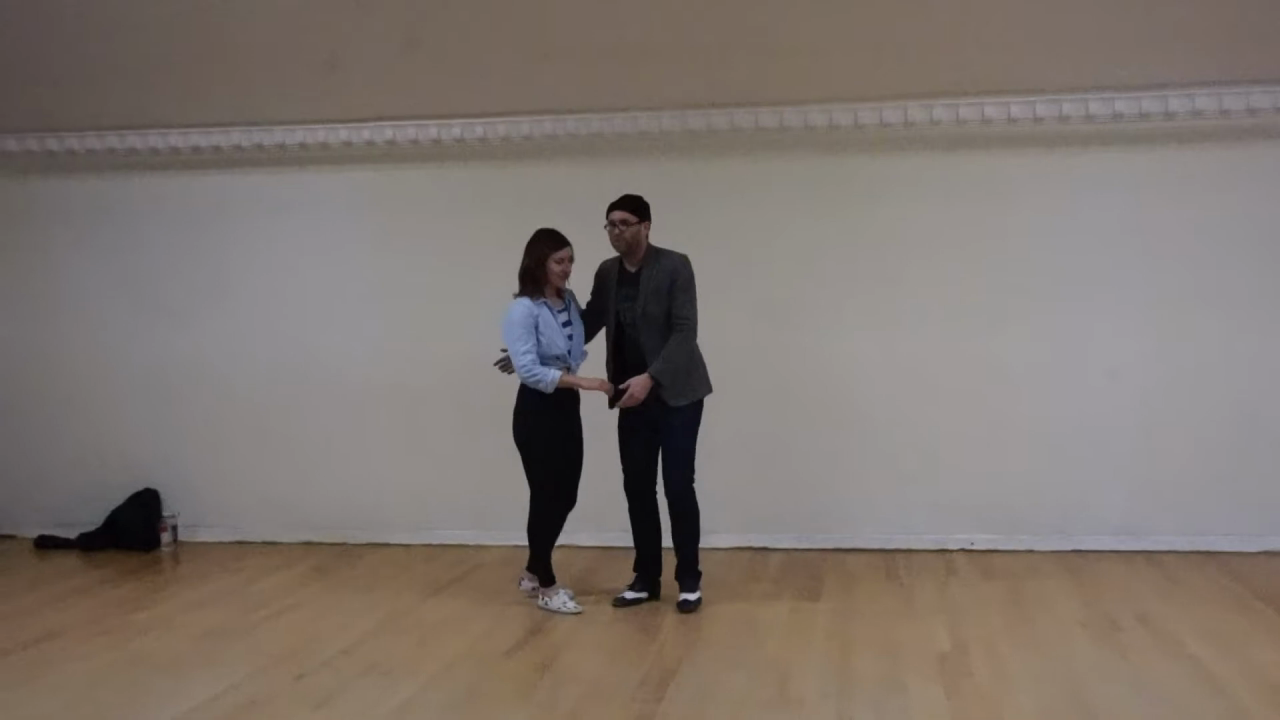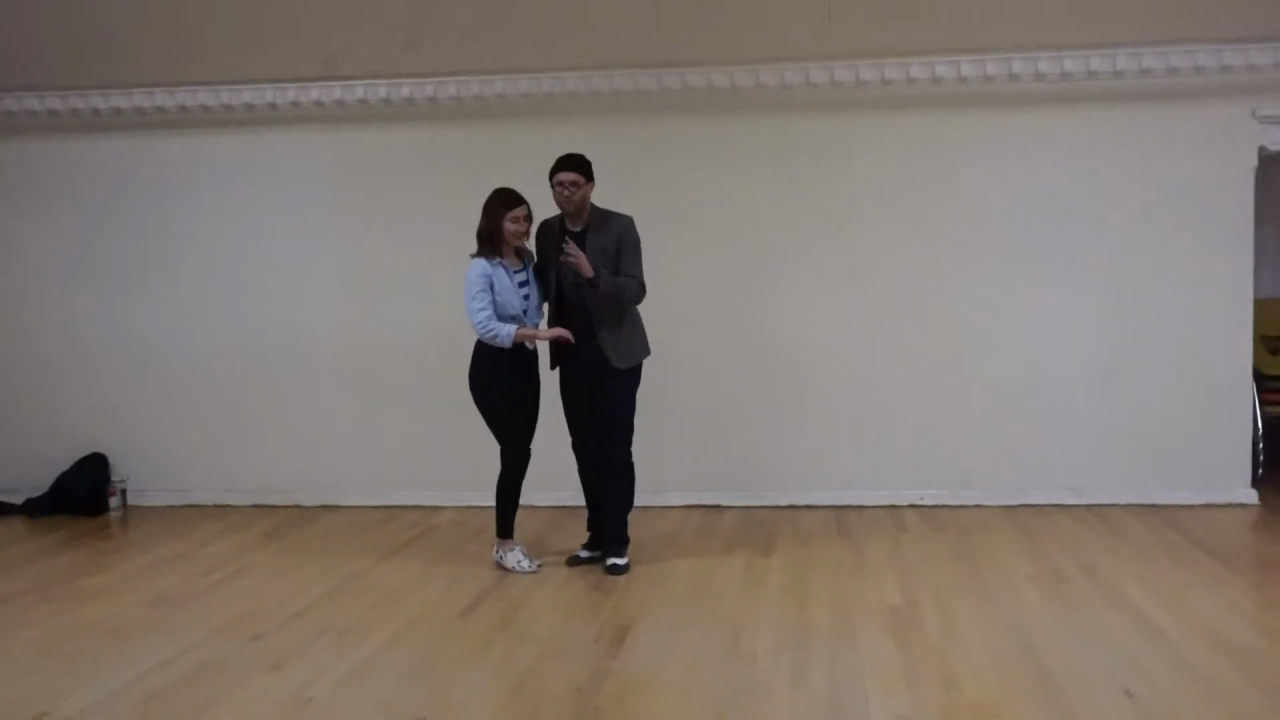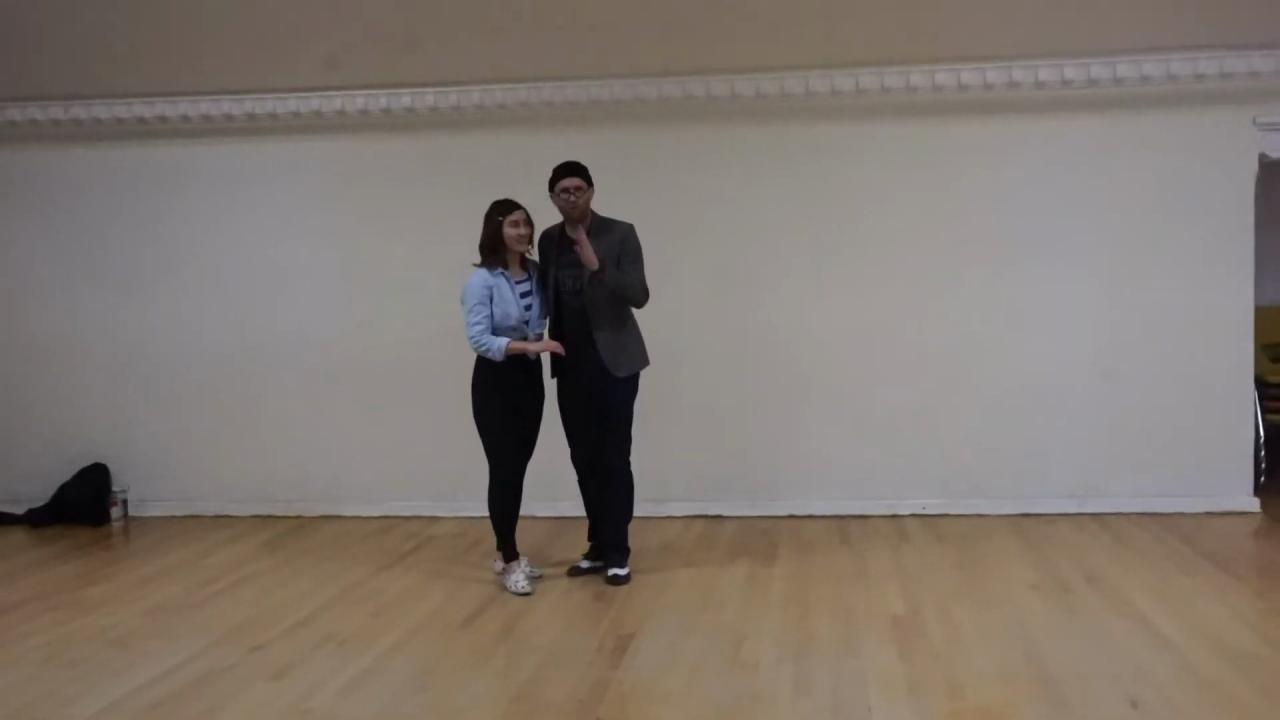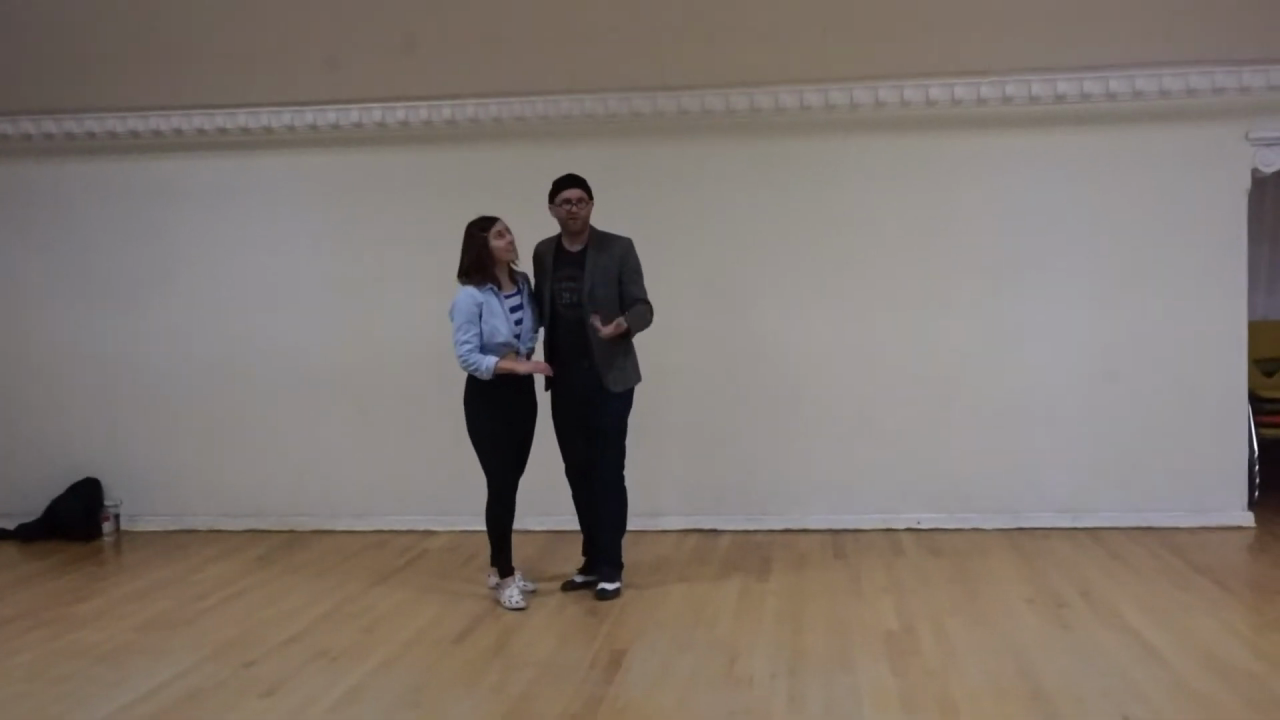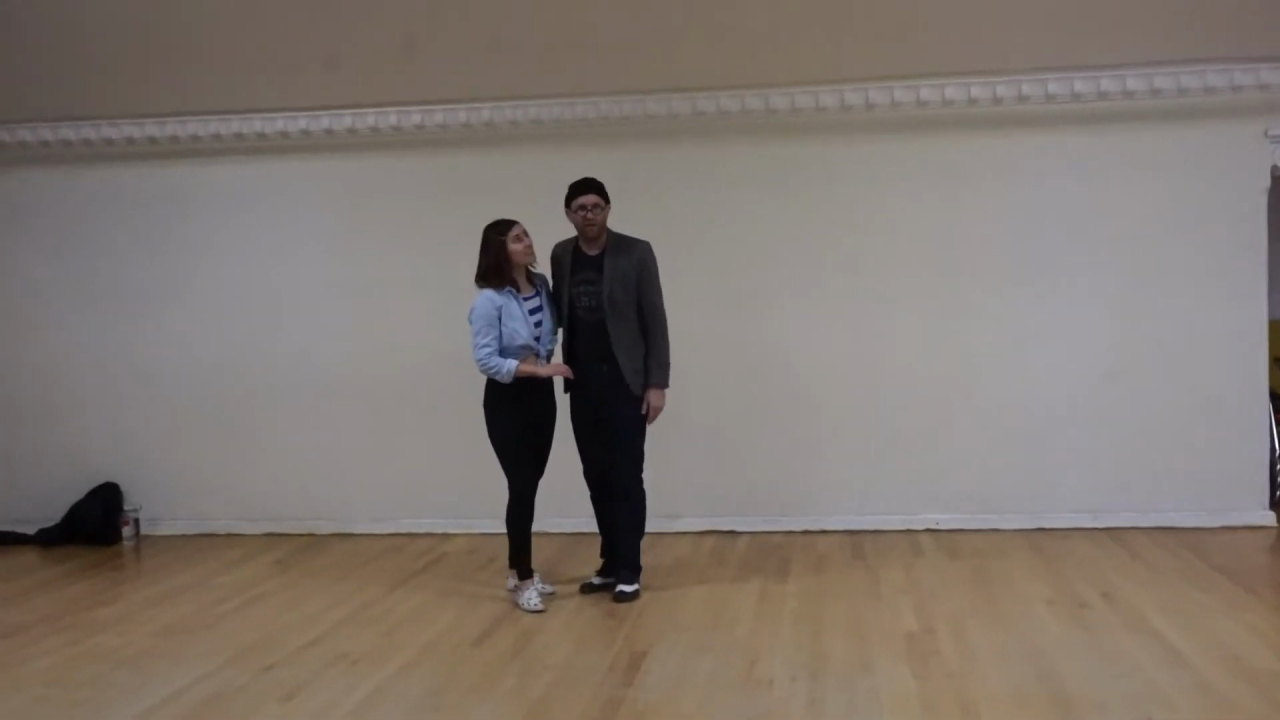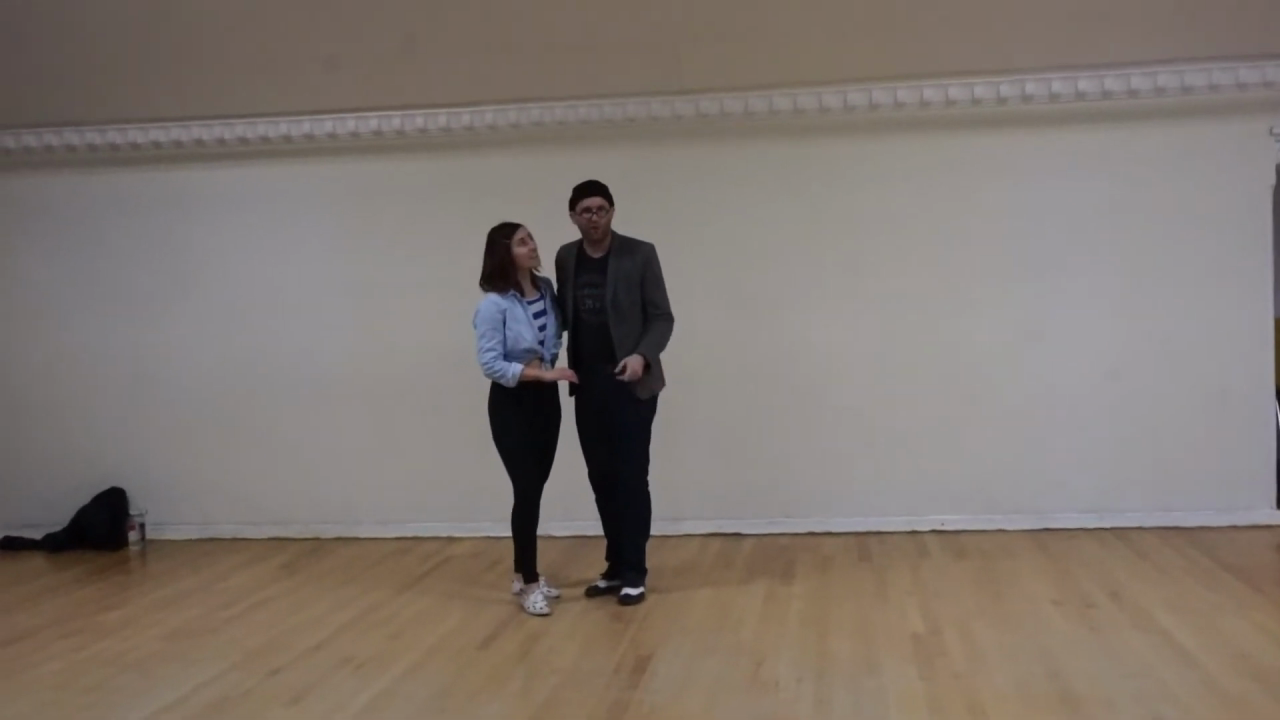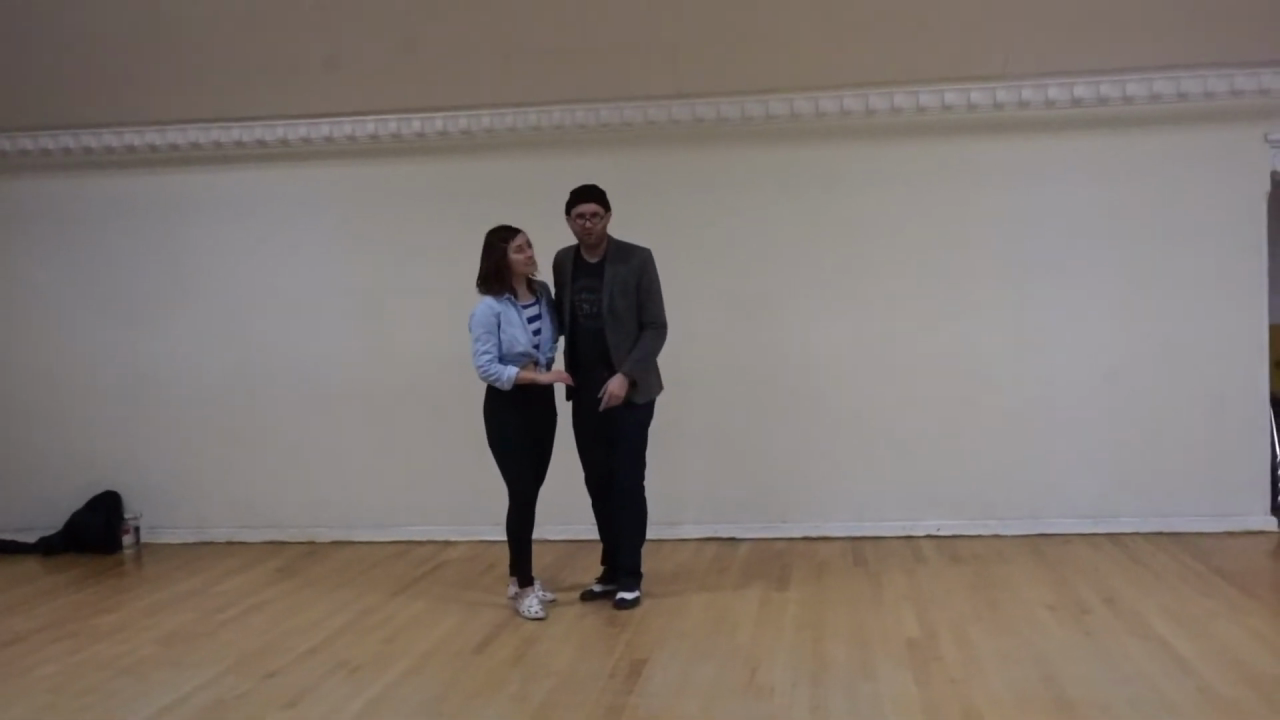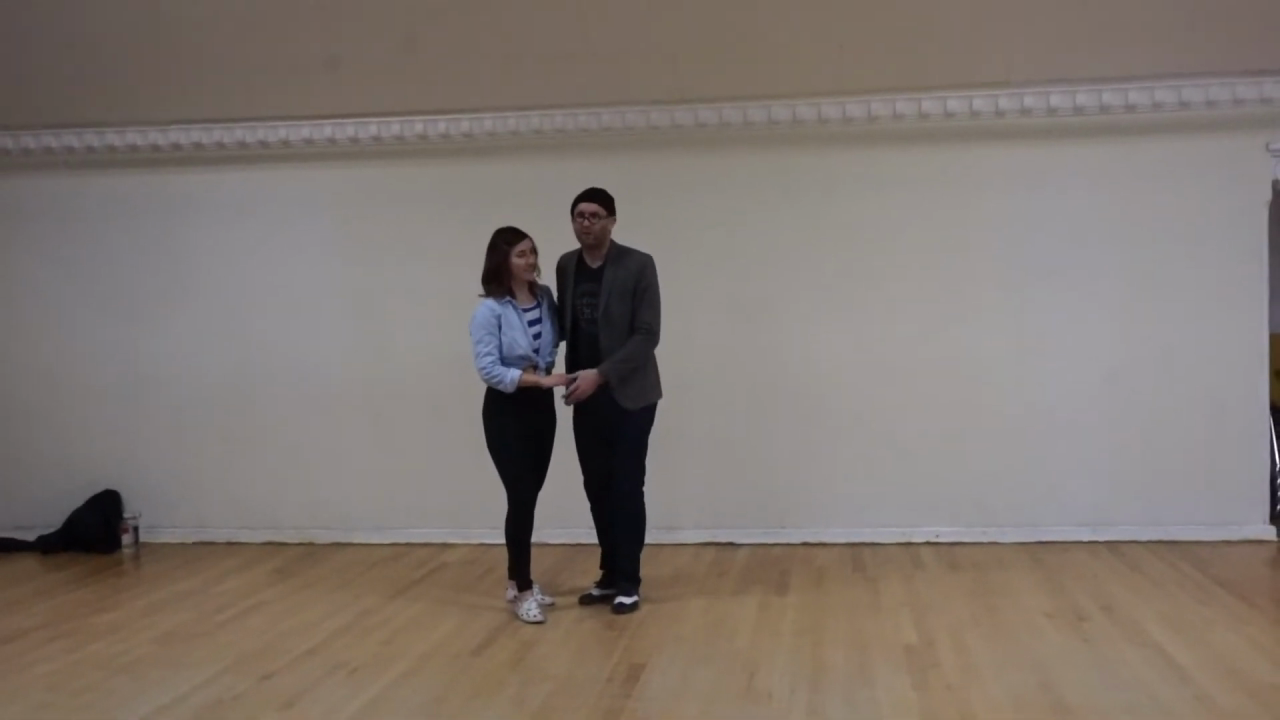
dt=0.5s
person 1, frame 1
left shoulder: (675, 266)
right shoulder: (606, 272)
left elbow: (685, 331)
right elbow: (587, 324)
left wrist: (652, 378)
left hip: (676, 392)
right hip: (629, 394)
left knee: (678, 484)
right knee: (637, 487)
left ankle: (689, 578)
right ankle: (645, 578)
person 1, frame 2
left shoulder: (620, 227)
right shoulder: (547, 231)
left elbow: (636, 291)
right elbow: (542, 286)
left wrist: (592, 273)
left hip: (616, 354)
right hip: (572, 356)
left knee: (615, 449)
right knee: (585, 450)
left ankle: (616, 542)
right ankle: (597, 537)
person 1, frame 3
left shoulder: (620, 234)
right shoulder: (549, 240)
left elbow: (639, 295)
left wrist: (596, 266)
left hip: (613, 363)
right hip: (570, 365)
left knee: (614, 459)
right knee: (584, 460)
left ankle: (617, 552)
right ankle: (598, 547)
person 1, frame 4
left shoulder: (618, 249)
right shoulder: (544, 253)
left elbow: (642, 308)
right elbow: (543, 310)
left wrist: (622, 326)
left hip: (607, 378)
right hip: (564, 380)
left knee: (607, 473)
right knee: (578, 474)
left ankle: (610, 567)
right ankle: (592, 561)
person 1, frame 5
left shoulder: (636, 252)
right shoulder: (562, 255)
left elbow: (655, 321)
right elbow: (560, 312)
left wrist: (657, 383)
left hip: (625, 382)
right hip: (583, 384)
left knee: (626, 477)
right knee: (597, 477)
left ankle: (629, 569)
right ankle: (610, 563)
person 1, frame 6
left shoulder: (639, 254)
right shoulder: (566, 258)
left elbow: (662, 317)
right elbow: (565, 315)
left wrist: (643, 356)
left hip: (631, 385)
right hip: (588, 386)
left knee: (631, 479)
right knee: (602, 480)
left ankle: (634, 571)
right ankle: (616, 566)
person 1, frame 7
left shoulder: (637, 259)
right shoulder: (563, 262)
left elbow: (656, 327)
right elbow: (563, 320)
left wrist: (627, 375)
left hip: (628, 391)
right hip: (585, 392)
left knee: (628, 484)
right knee: (598, 484)
left ankle: (629, 576)
right ankle: (611, 570)
person 1, frame 8
left shoulder: (638, 265)
right shoulder: (566, 266)
left elbow: (647, 335)
left wrist: (602, 374)
left hip: (629, 396)
right hip: (587, 398)
left knee: (627, 489)
right knee: (598, 489)
left ankle: (628, 581)
right ankle: (610, 575)
person 2, frame 1
left shoulder: (569, 301)
right shoulder: (523, 310)
right elbow: (527, 370)
right wrist: (583, 382)
left hip: (567, 406)
right hip: (537, 411)
left knee: (565, 496)
right knee: (547, 497)
left ankle: (533, 574)
right ankle: (546, 586)
person 2, frame 2
left shoulder: (528, 261)
right shoulder: (480, 270)
right elbow: (485, 327)
right wrist: (540, 334)
left hip: (525, 364)
right hip: (492, 369)
left knee: (519, 453)
right knee: (516, 451)
left ankle: (507, 541)
right ankle: (505, 542)
person 2, frame 3
left shoulder: (535, 272)
right shoulder: (482, 280)
right elbow: (478, 339)
left wrist: (539, 345)
right wrist: (529, 346)
left hip: (530, 376)
right hip: (495, 380)
left knee: (519, 468)
right knee: (503, 469)
left ankle: (506, 553)
right ankle: (509, 561)
person 2, frame 4
left shoulder: (523, 284)
right shoulder: (470, 296)
right elbow: (467, 357)
left wrist: (526, 360)
right wrist: (516, 366)
left hip: (521, 393)
right hip: (487, 396)
left knee: (512, 482)
right knee: (501, 483)
left ankle: (500, 568)
right ankle: (504, 577)
person 2, frame 5
left shoulder: (541, 286)
right shoulder: (489, 300)
right elbow: (485, 360)
left wrist: (545, 361)
right wrist: (536, 369)
left hip: (540, 396)
right hip: (507, 400)
left knee: (531, 484)
right knee: (521, 486)
left ankle: (518, 570)
right ankle: (523, 579)
person 2, frame 6
left shoulder: (546, 289)
right shoulder: (493, 304)
right elbow: (490, 364)
left wrist: (549, 365)
right wrist: (541, 373)
left hip: (545, 399)
right hip: (511, 403)
left knee: (536, 488)
right knee: (527, 490)
left ankle: (524, 573)
right ankle: (528, 583)
person 2, frame 7
left shoulder: (543, 294)
right shoulder: (488, 308)
right elbow: (486, 367)
left wrist: (546, 369)
right wrist: (536, 376)
left hip: (541, 403)
right hip: (507, 407)
left knee: (531, 492)
right knee: (521, 494)
left ankle: (519, 577)
right ankle: (523, 586)
person 2, frame 8
left shoulder: (545, 297)
right shoulder: (489, 311)
right elbow: (488, 369)
left wrist: (548, 376)
right wrist: (539, 379)
left hip: (541, 406)
right hip: (506, 410)
left knee: (530, 495)
right knee: (521, 497)
left ankle: (518, 581)
right ankle: (522, 591)
